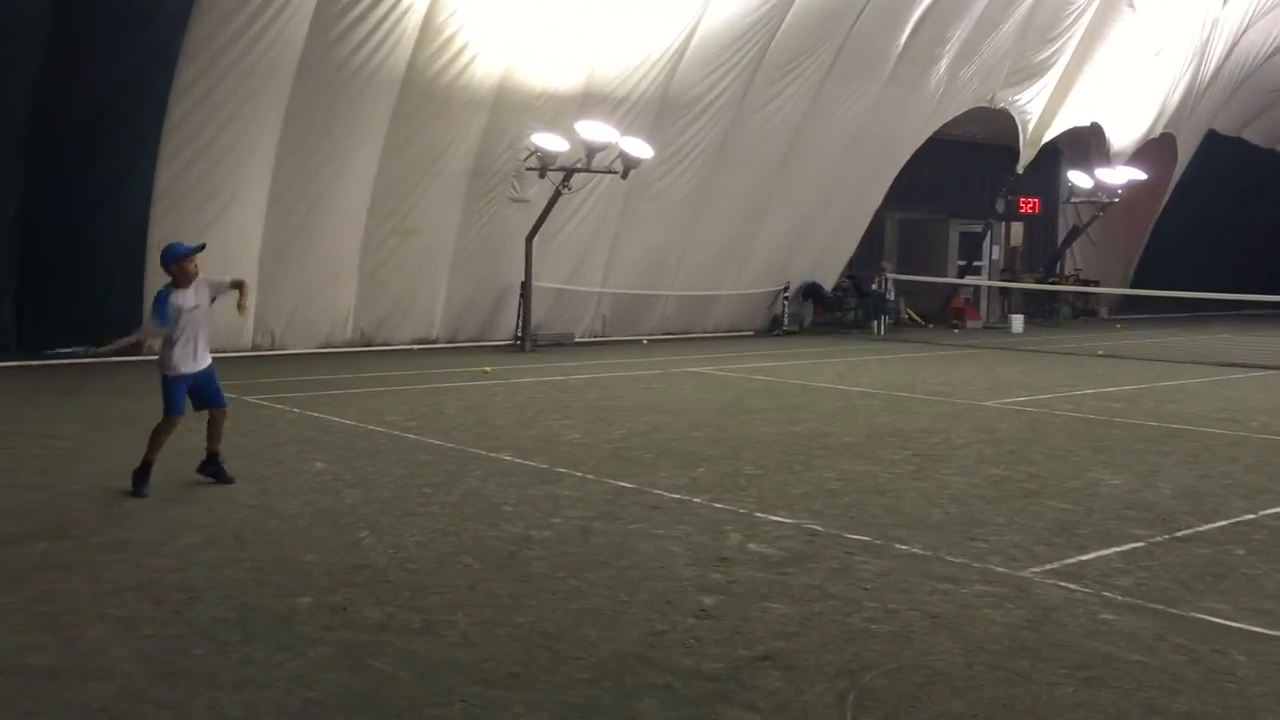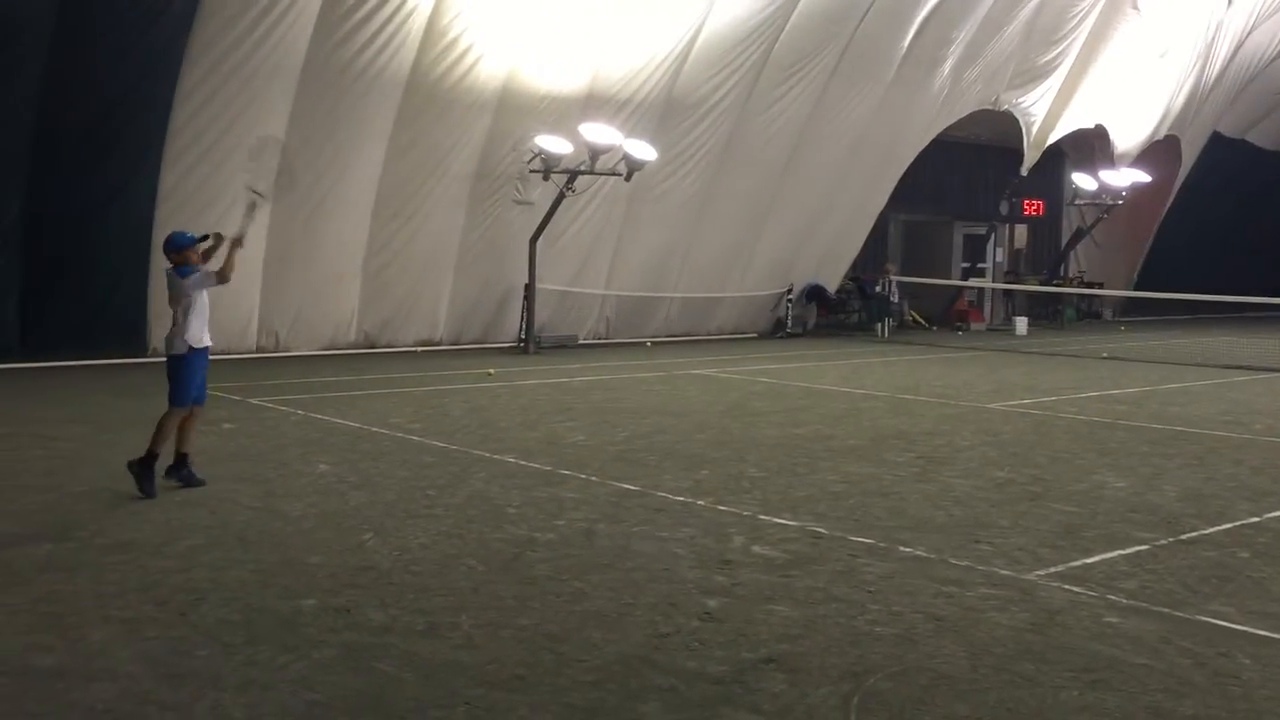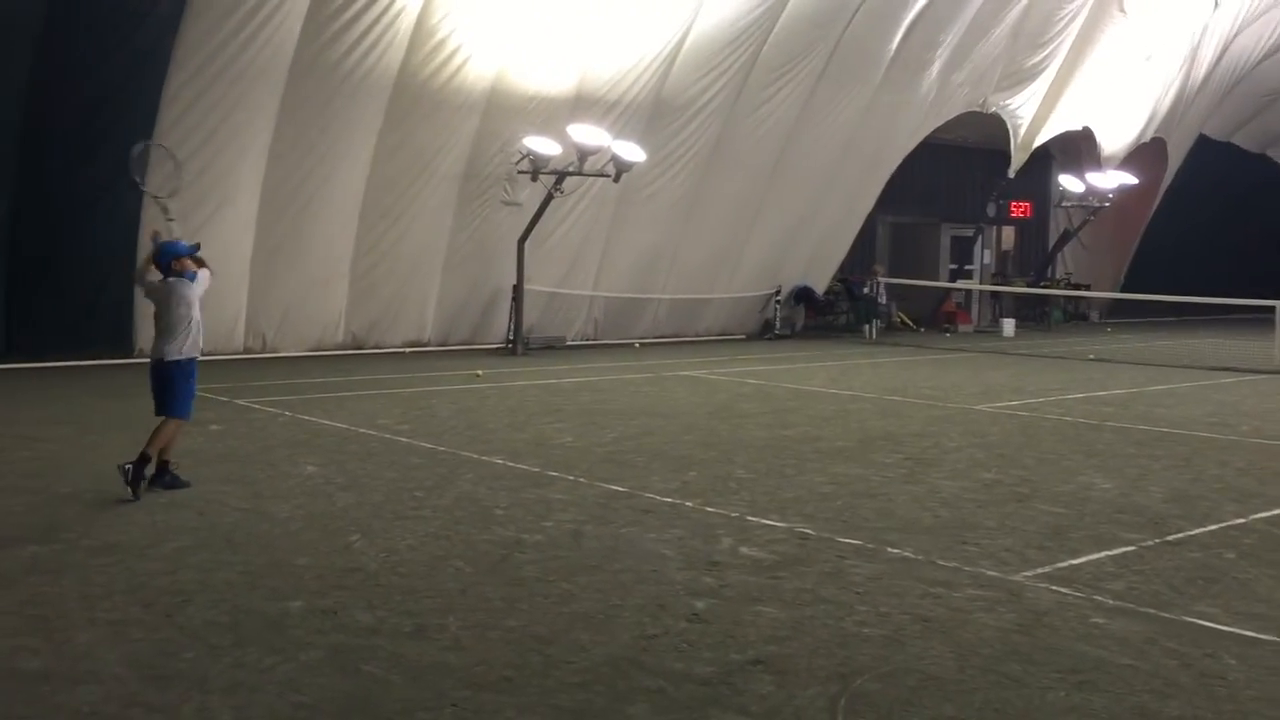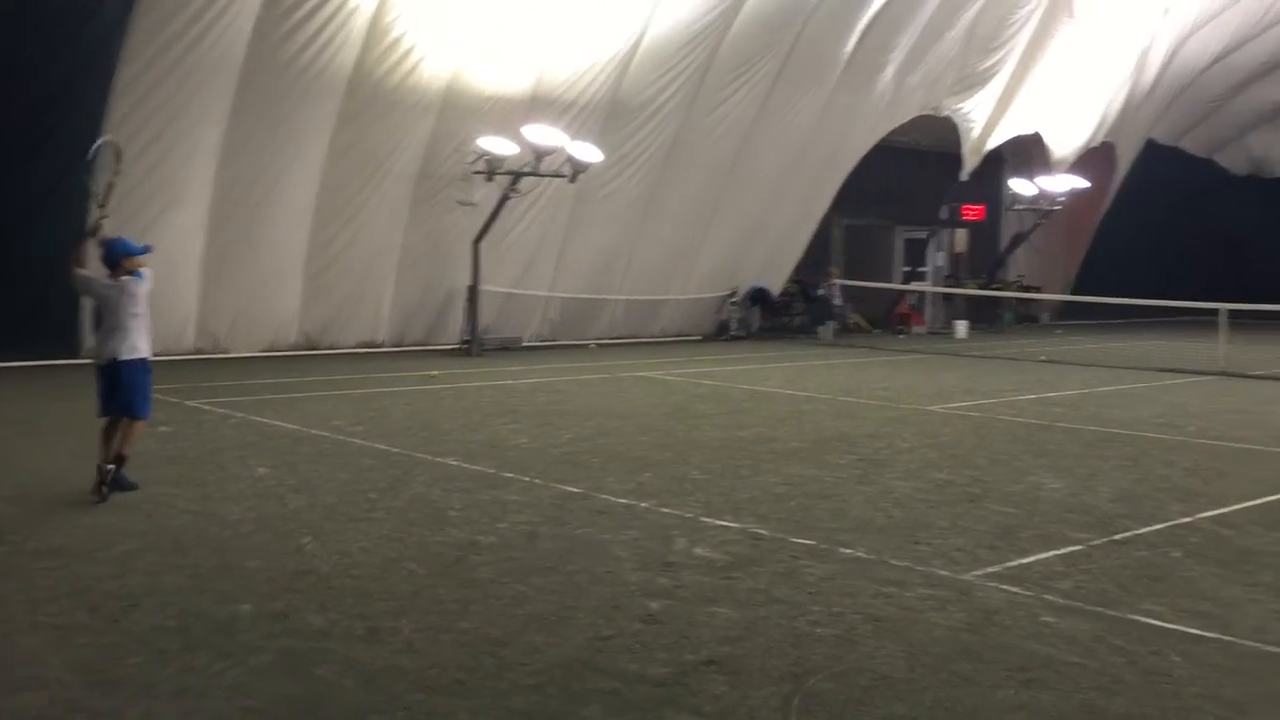
dt=0.2s
person 1, frame 1
left shoulder: (203, 285)
right shoulder: (165, 297)
left elbow: (239, 283)
right elbow: (152, 331)
left wrist: (243, 299)
right wrist: (122, 342)
left hip: (202, 364)
right hip: (176, 368)
left knee: (220, 412)
right knee: (172, 420)
left ankle: (212, 461)
right ankle: (143, 471)
person 1, frame 2
left shoulder: (182, 272)
right shoulder: (185, 275)
left elbow: (199, 263)
right elbow: (224, 277)
left wrist: (214, 244)
right wrist: (233, 247)
left hip: (193, 348)
right hip: (187, 350)
left knee: (193, 406)
right knee: (179, 408)
left ankle: (181, 464)
right ankle: (146, 463)
person 1, frame 3
left shoulder: (156, 287)
right shoulder: (190, 283)
left elbow: (140, 276)
right elbow: (206, 269)
left wrist: (156, 250)
right wrist: (192, 257)
left hip: (161, 359)
right hip: (181, 360)
left knee: (172, 417)
right knee: (176, 418)
left ankle: (163, 471)
right ankle: (138, 466)
person 1, frame 4
left shoulder: (98, 285)
right shoulder: (140, 281)
left elbow: (76, 268)
right elbow: (142, 268)
left wrist: (89, 239)
right wrist: (107, 243)
left hip: (105, 360)
right hip: (133, 360)
left knee: (114, 417)
right knee: (137, 418)
left ankle: (107, 472)
right ankle: (113, 467)
